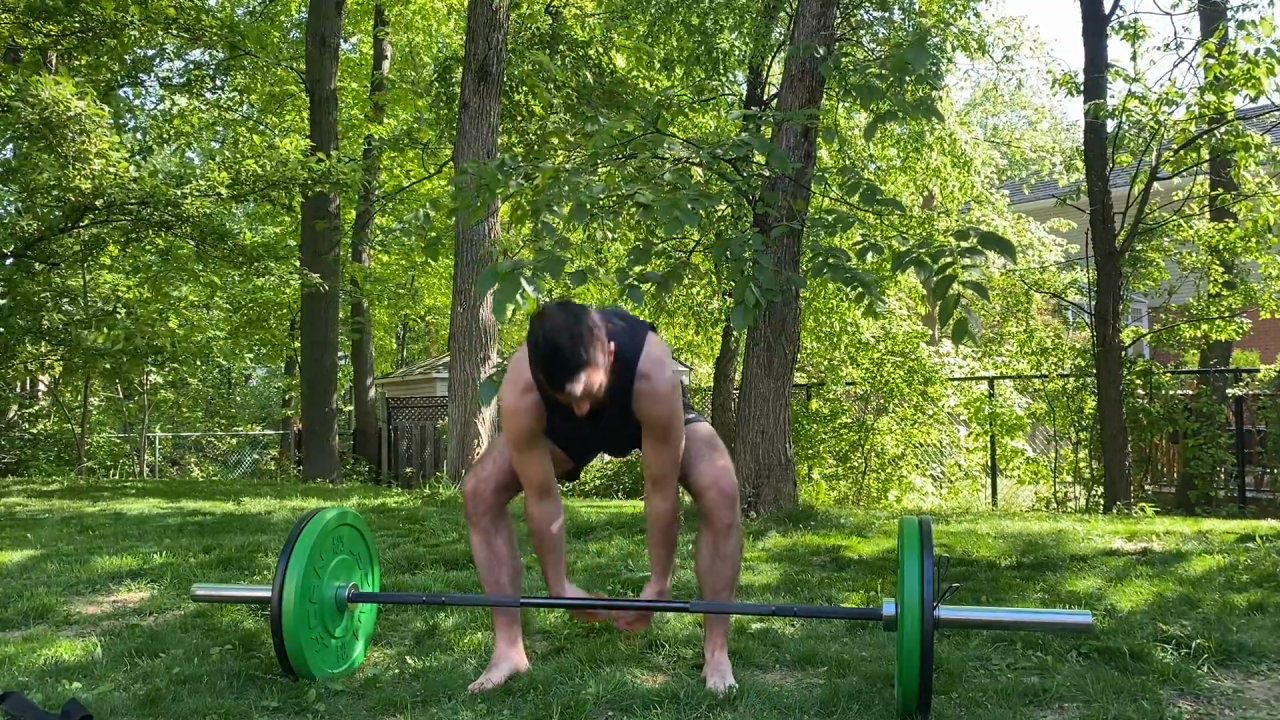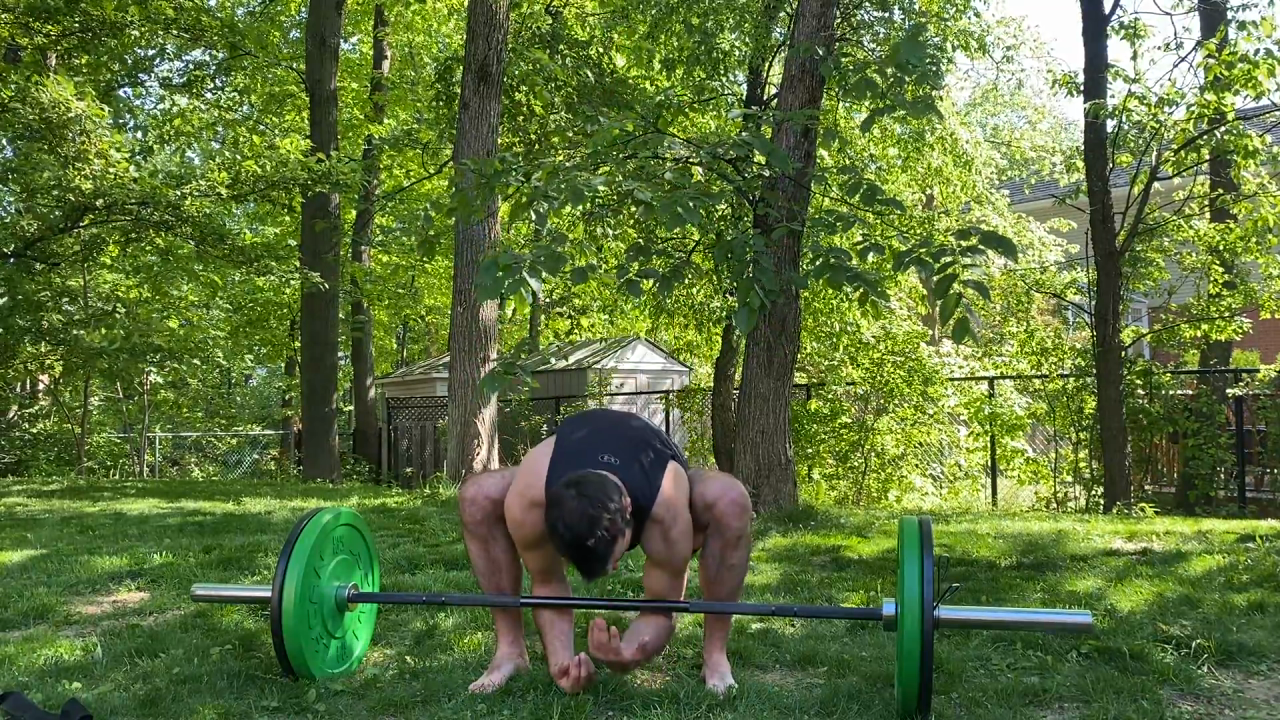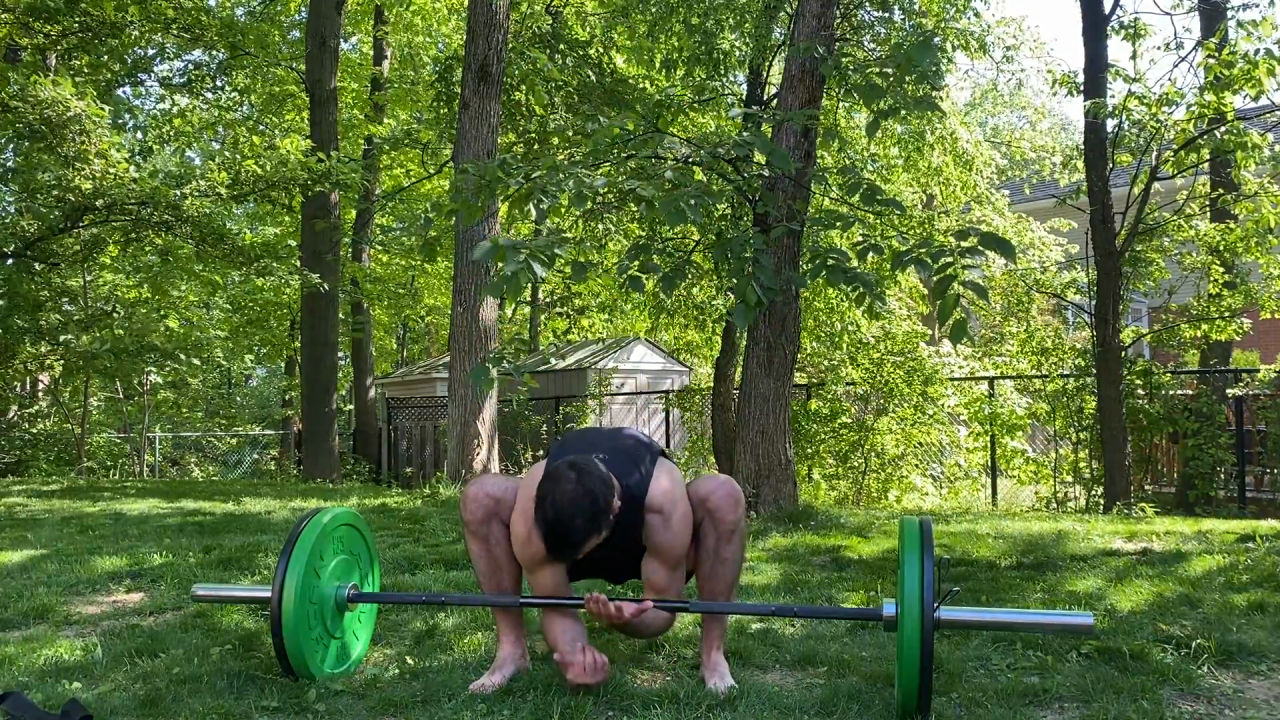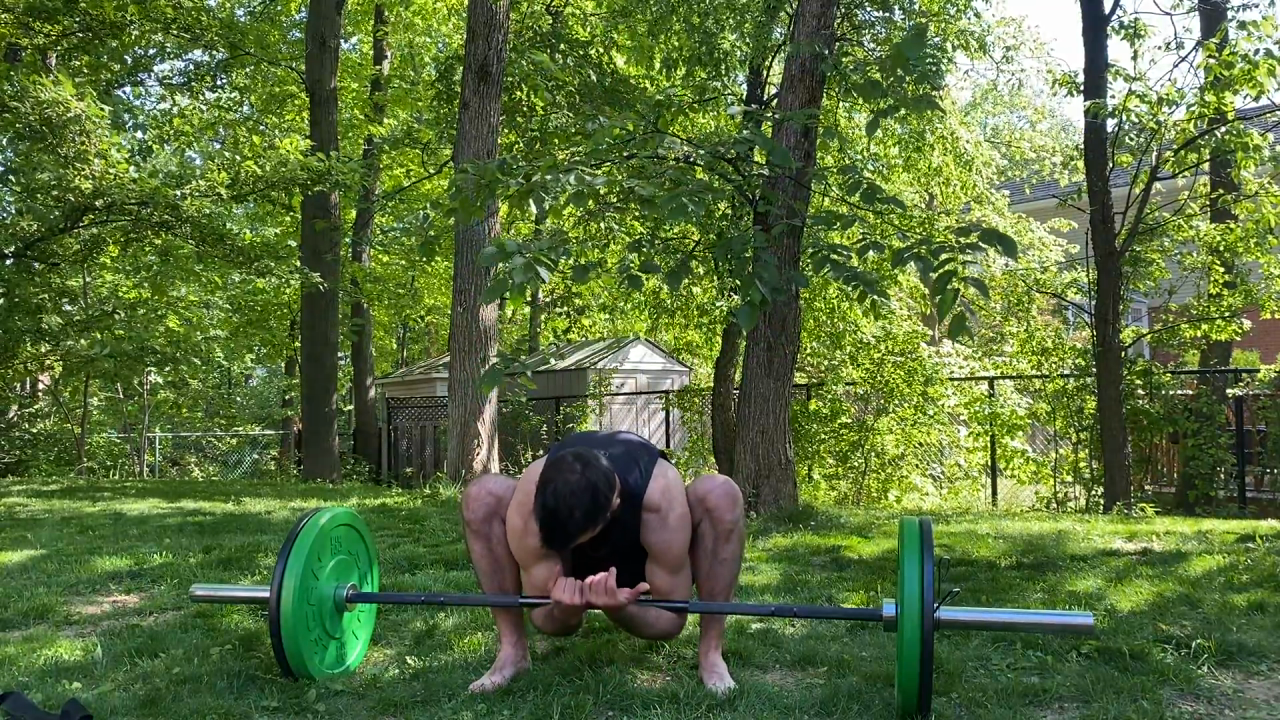
dt=0.5s
person 1, frame 1
left shoulder: (652, 374)
right shoulder: (520, 390)
left elbow: (662, 492)
right elbow: (541, 497)
left wrist: (657, 583)
right wrist: (558, 585)
left hip: (645, 406)
left knee: (719, 489)
right knee: (481, 491)
left ankle: (716, 651)
right ankle: (509, 646)
person 1, frame 2
left shoulder: (666, 508)
right shoulder: (527, 499)
left elbow: (660, 609)
right elbow: (547, 583)
left wrist: (631, 652)
right wrist: (560, 661)
left knee: (730, 503)
right knee: (477, 498)
left ankle: (715, 654)
right ankle: (510, 648)
person 1, frame 3
left shoulder: (664, 501)
right shoulder: (530, 508)
left elbow: (663, 608)
right elbow: (556, 607)
left wrist: (627, 618)
right wrist: (574, 655)
left hip: (650, 548)
left knee: (722, 496)
right knee: (480, 497)
left ankle: (712, 653)
right ankle: (512, 648)
person 1, frame 4
left shoulder: (662, 500)
right shoulder: (528, 501)
left elbow: (673, 617)
right elbow: (541, 610)
left wrist: (621, 610)
right wrist: (564, 612)
left hip: (651, 554)
right hip: (579, 563)
left knee: (720, 495)
right knee: (481, 497)
left ankle: (711, 653)
right ankle: (512, 650)
